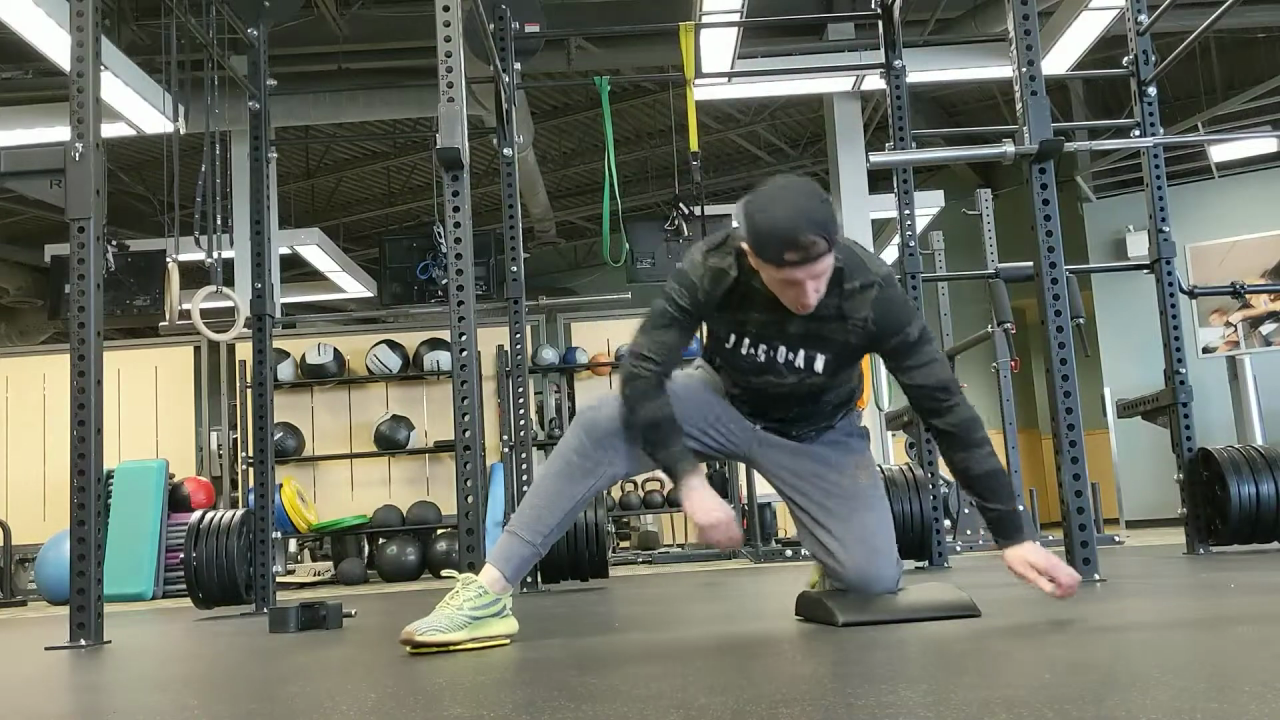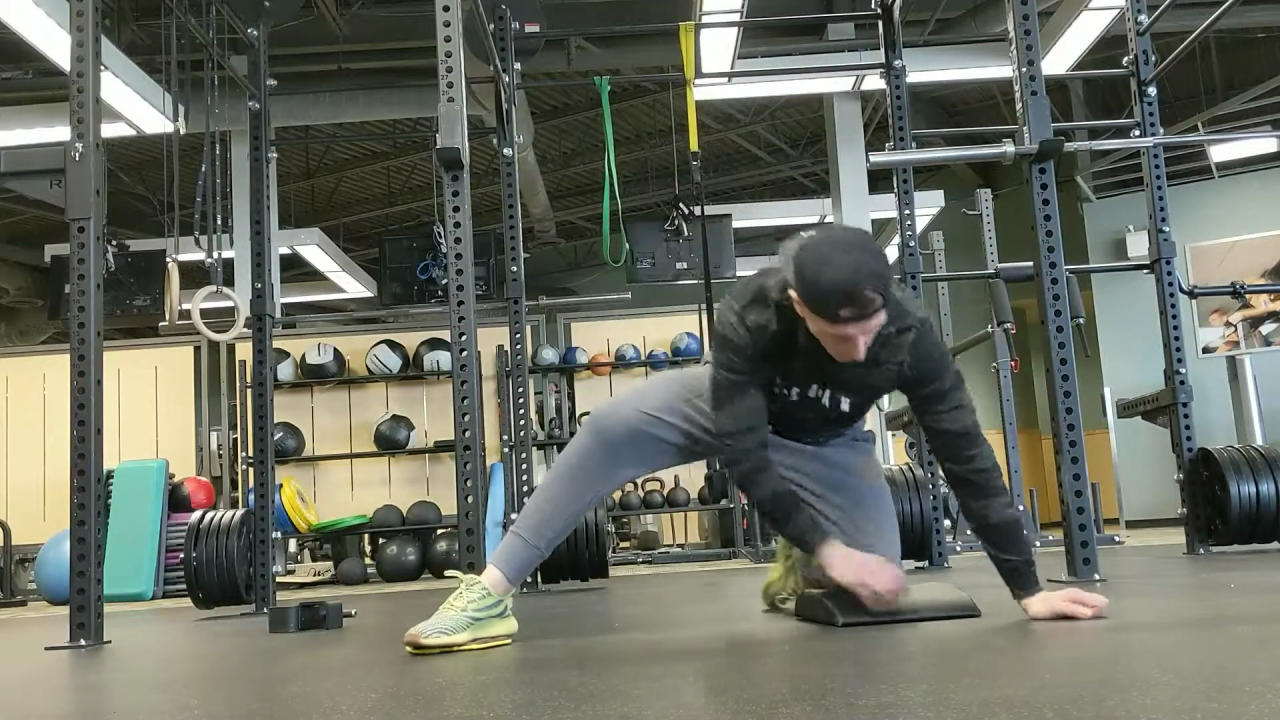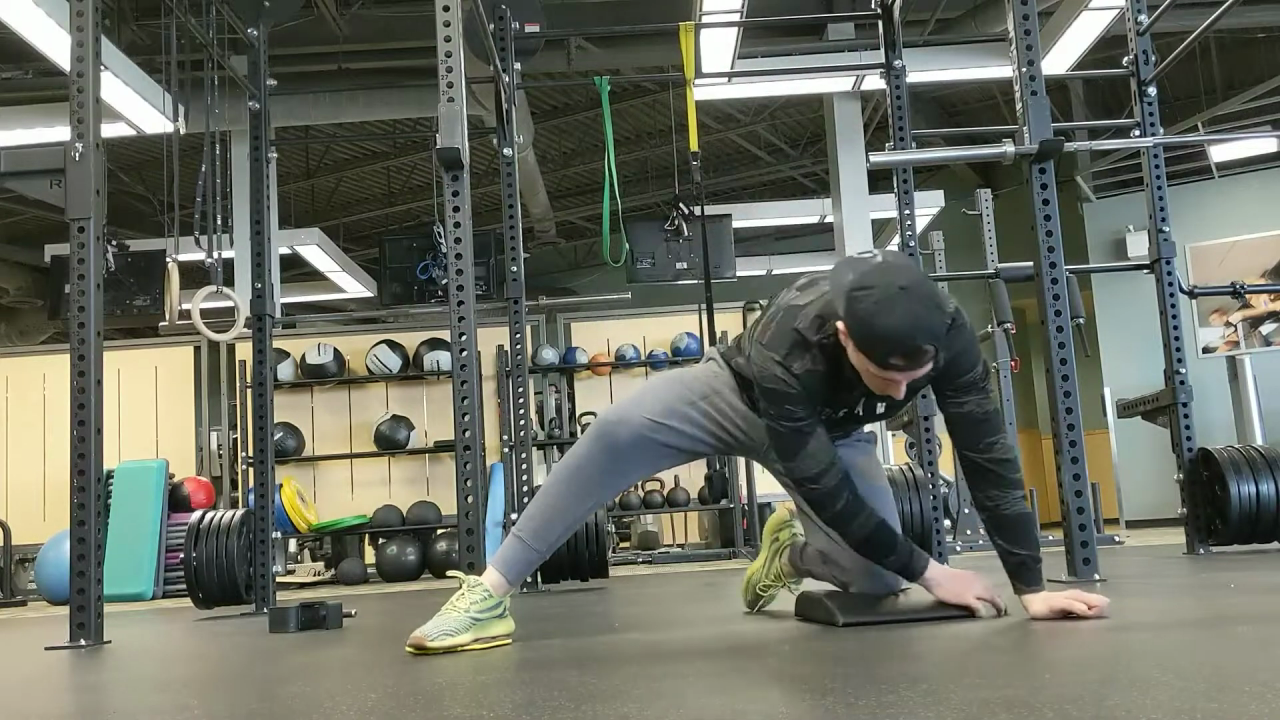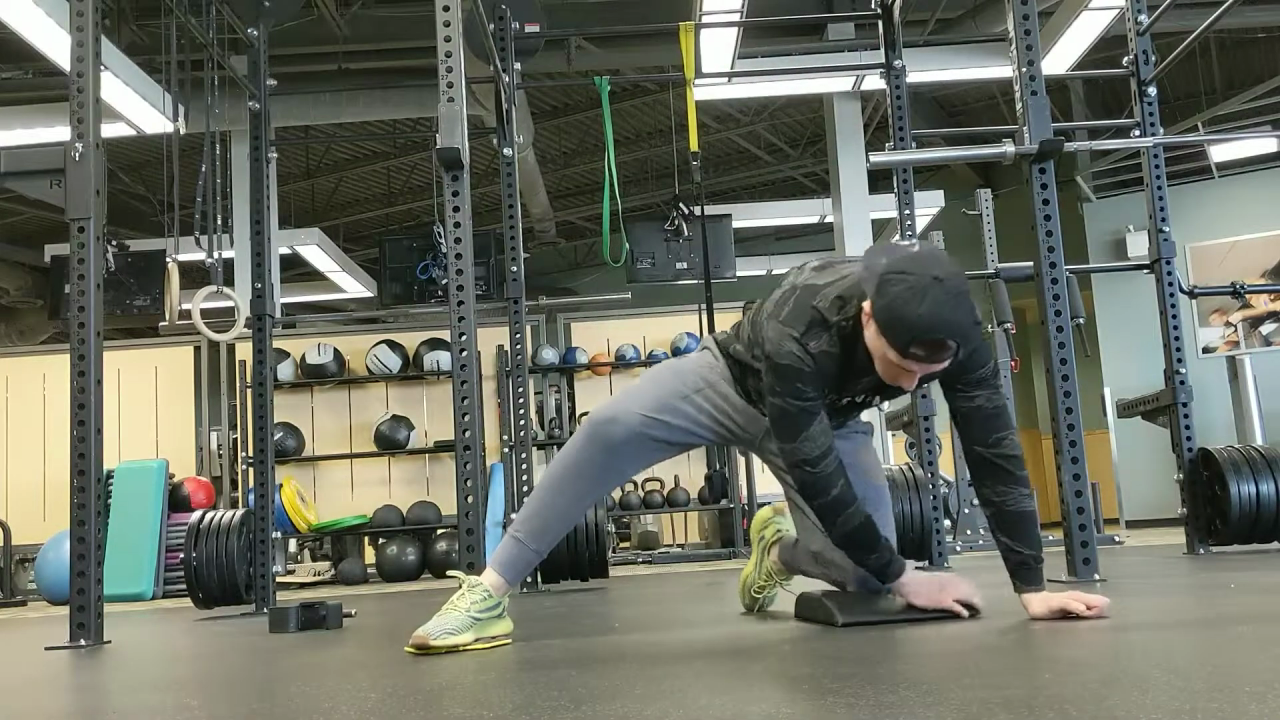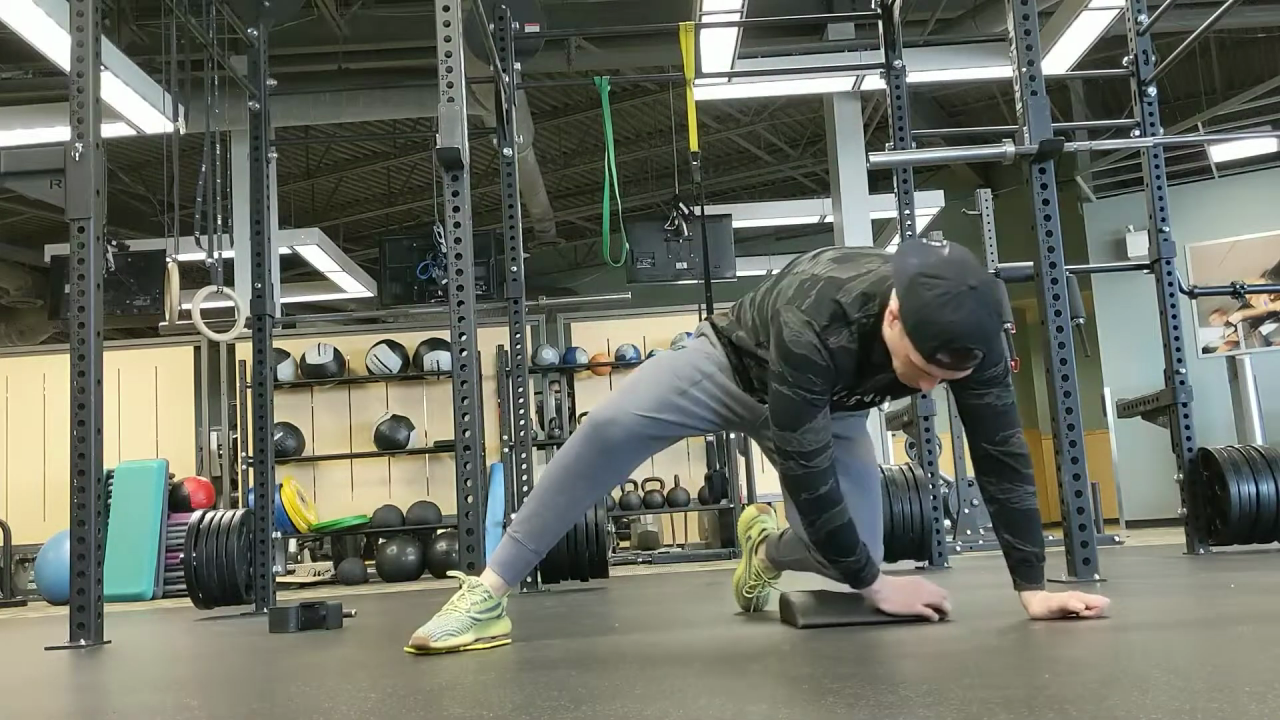
dt=0.2s
person 1, frame 1
left shoulder: (872, 293)
right shoulder: (711, 268)
left elbow: (947, 412)
right elbow: (643, 371)
left wrist: (1012, 538)
right wrist: (689, 481)
left hip: (818, 434)
right hip: (725, 404)
left knee: (873, 578)
right knee: (603, 422)
left ankle: (824, 556)
right ankle: (491, 590)
person 1, frame 2
left shoulder: (907, 335)
right shoulder: (750, 315)
left elbow: (966, 456)
right elbow: (746, 453)
left wrist: (1027, 587)
right wrist: (826, 549)
left hip: (826, 439)
right hip: (734, 404)
left knee: (878, 581)
right knee: (615, 425)
left ankle: (797, 552)
right ankle: (492, 592)
person 1, frame 3
left shoulder: (945, 335)
right shoulder: (785, 345)
left elbow: (989, 460)
right elbow: (821, 484)
left wrist: (1031, 586)
right wrist: (927, 571)
left hip: (832, 431)
right hip: (741, 394)
left knee: (876, 576)
right knee: (620, 430)
left ankle: (789, 549)
right ankle: (490, 594)
person 1, frame 4
left shoulder: (952, 331)
right shoulder: (798, 322)
left elbow: (995, 454)
right elbow: (813, 472)
left wrist: (1031, 586)
right wrist: (902, 577)
left hip: (829, 416)
right hip: (737, 377)
left knee: (863, 570)
right knee: (614, 425)
left ankle: (780, 545)
right ankle: (489, 594)
person 1, frame 5
left shoulder: (968, 336)
right shoulder: (814, 315)
left elbow: (1001, 456)
right elbow: (803, 465)
left wrist: (1032, 585)
right wrist: (874, 582)
left hip: (825, 407)
right hip: (735, 363)
left knee: (847, 550)
right knee: (612, 426)
left ankle: (768, 545)
right ankle: (488, 594)
